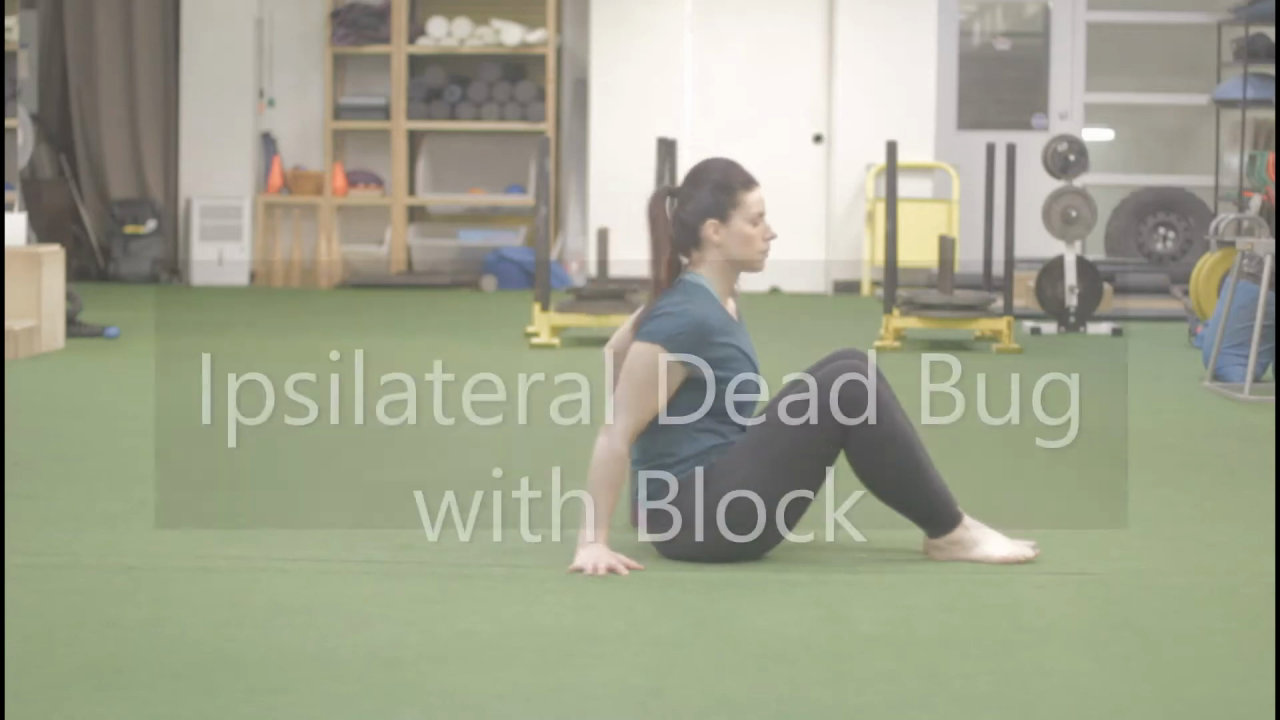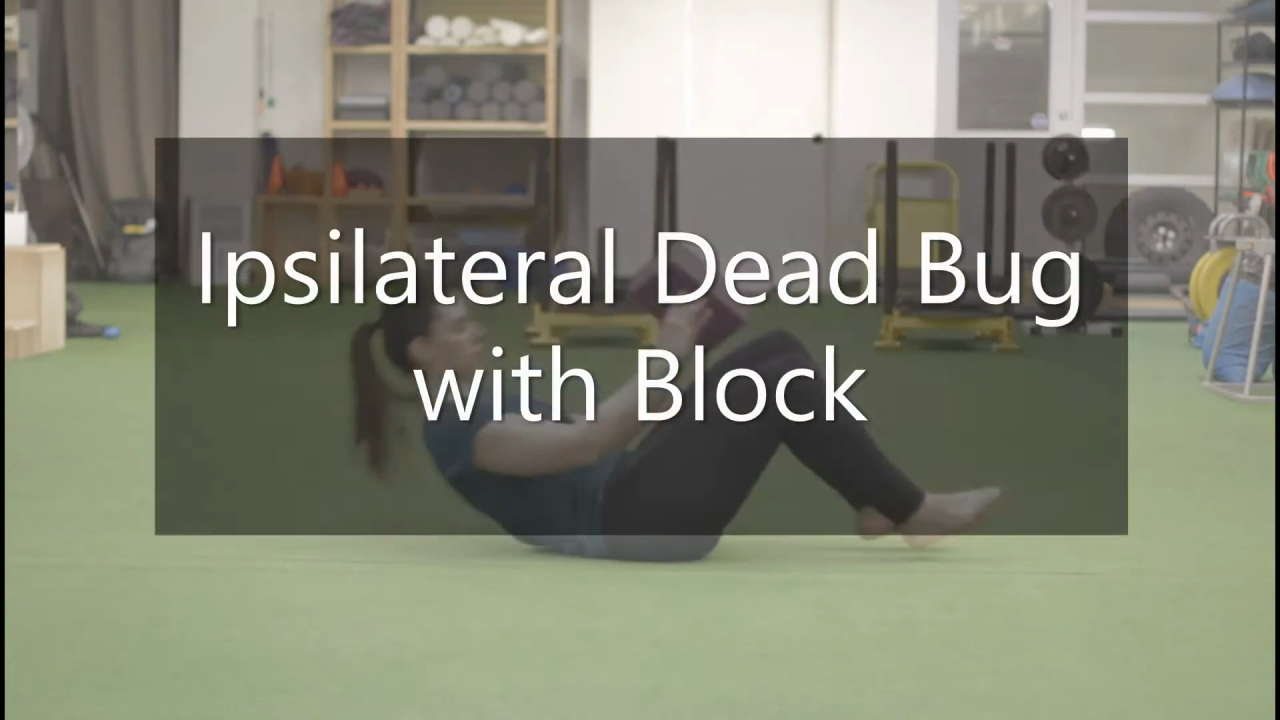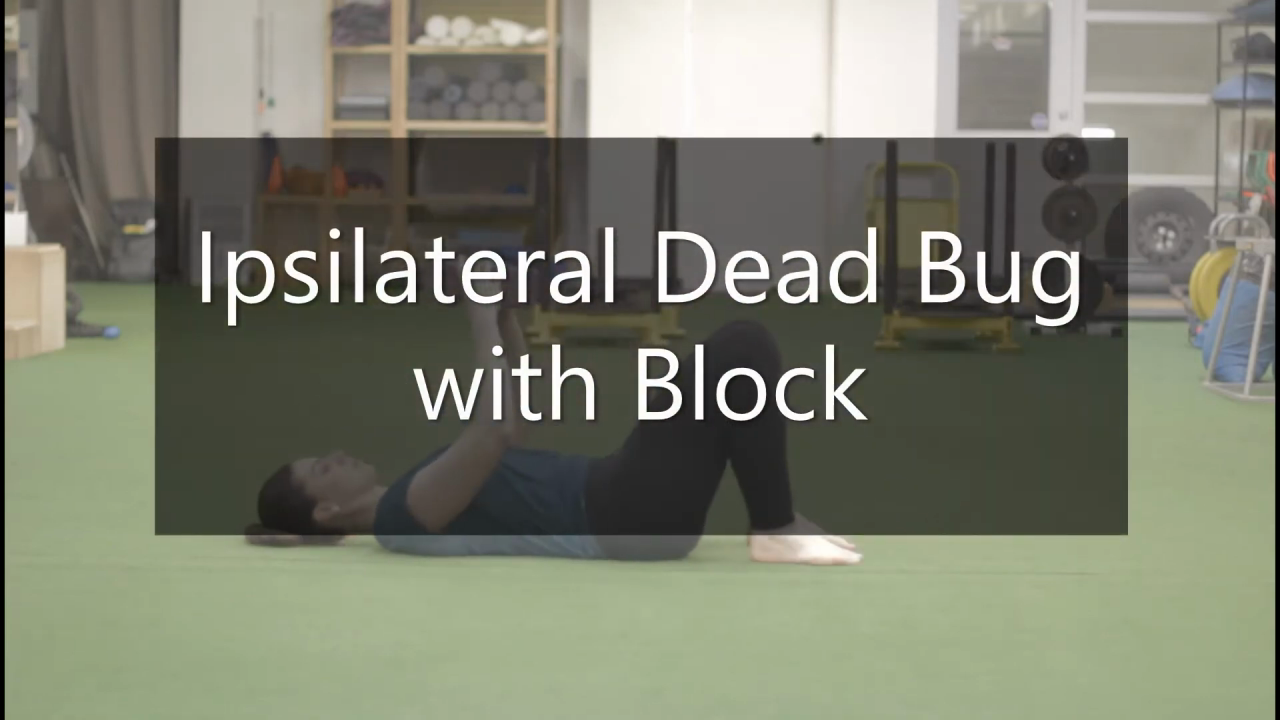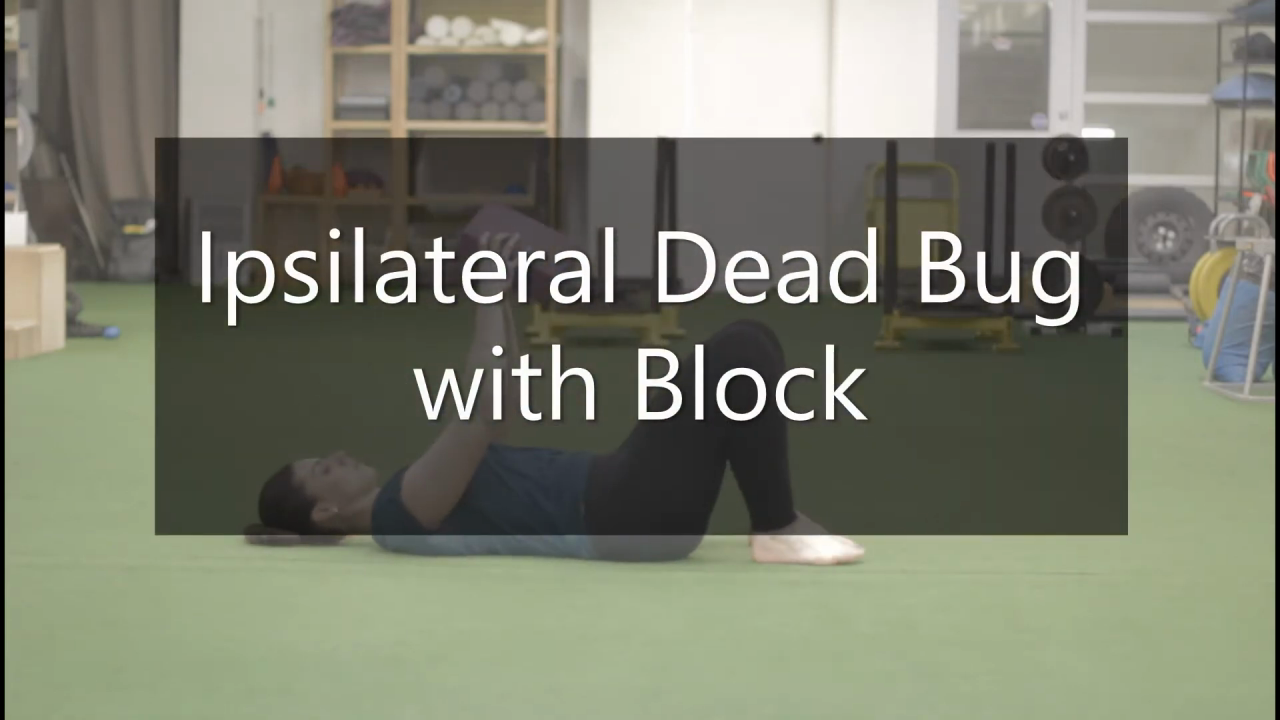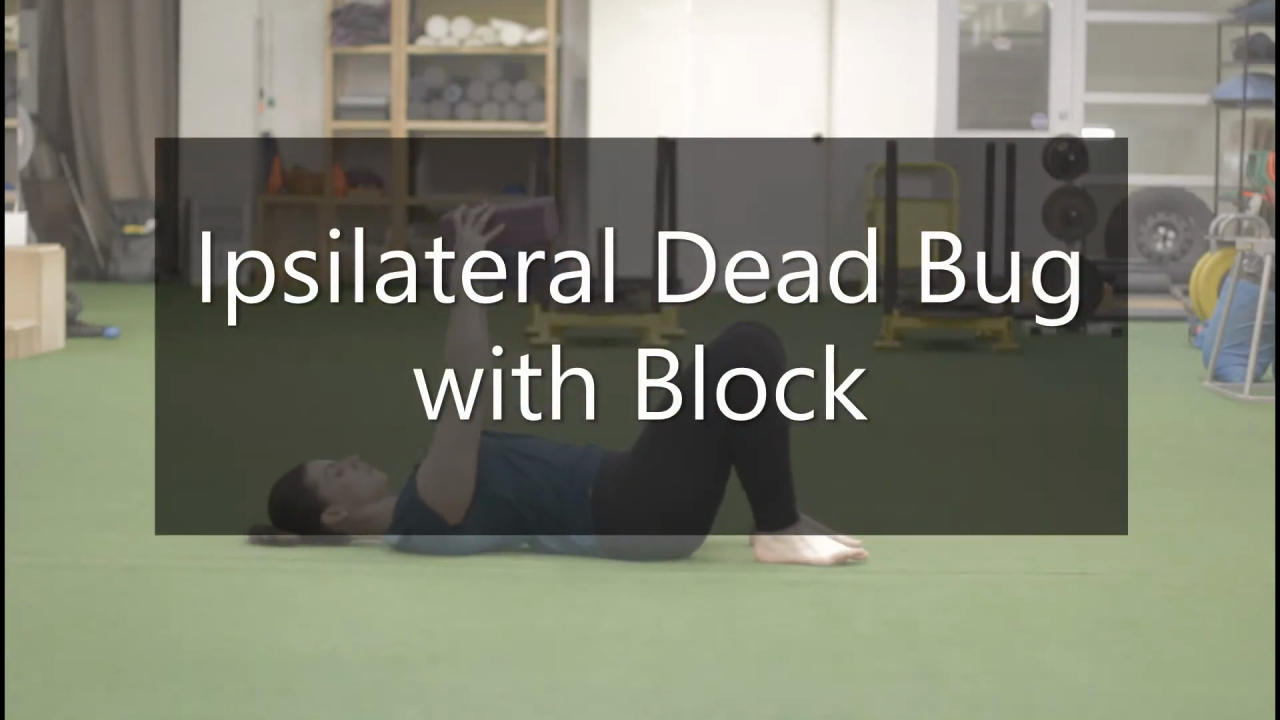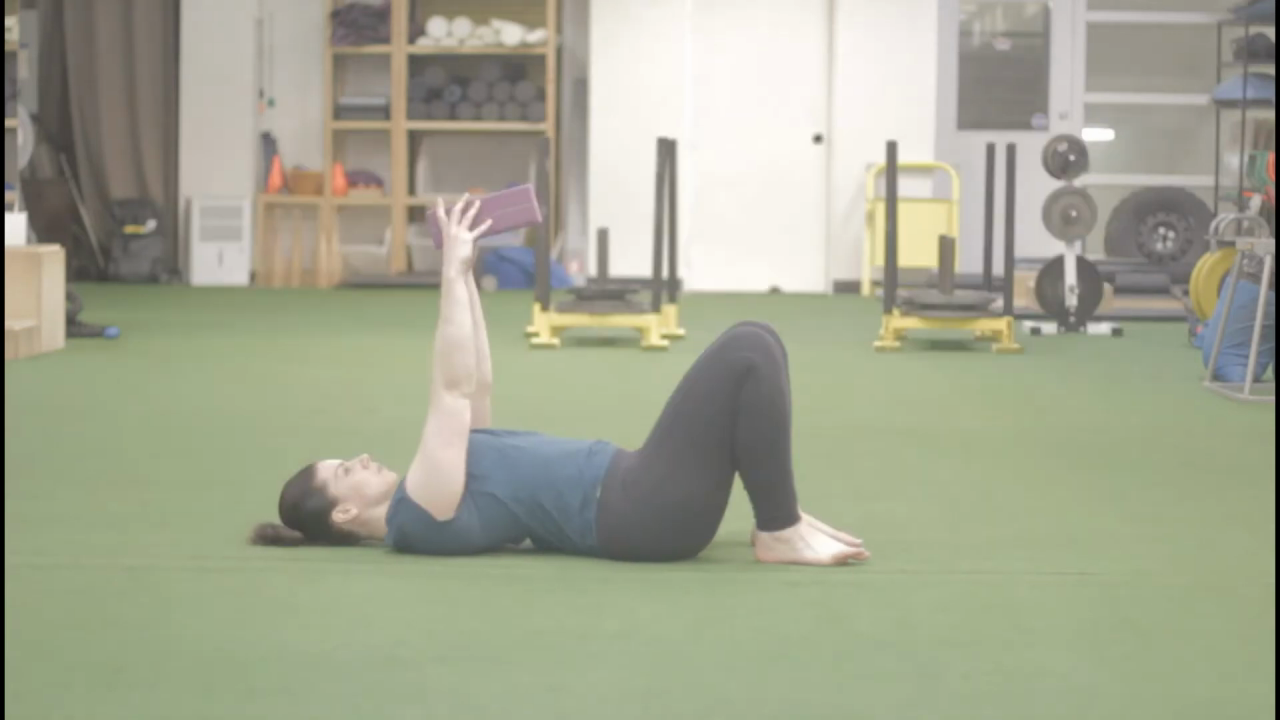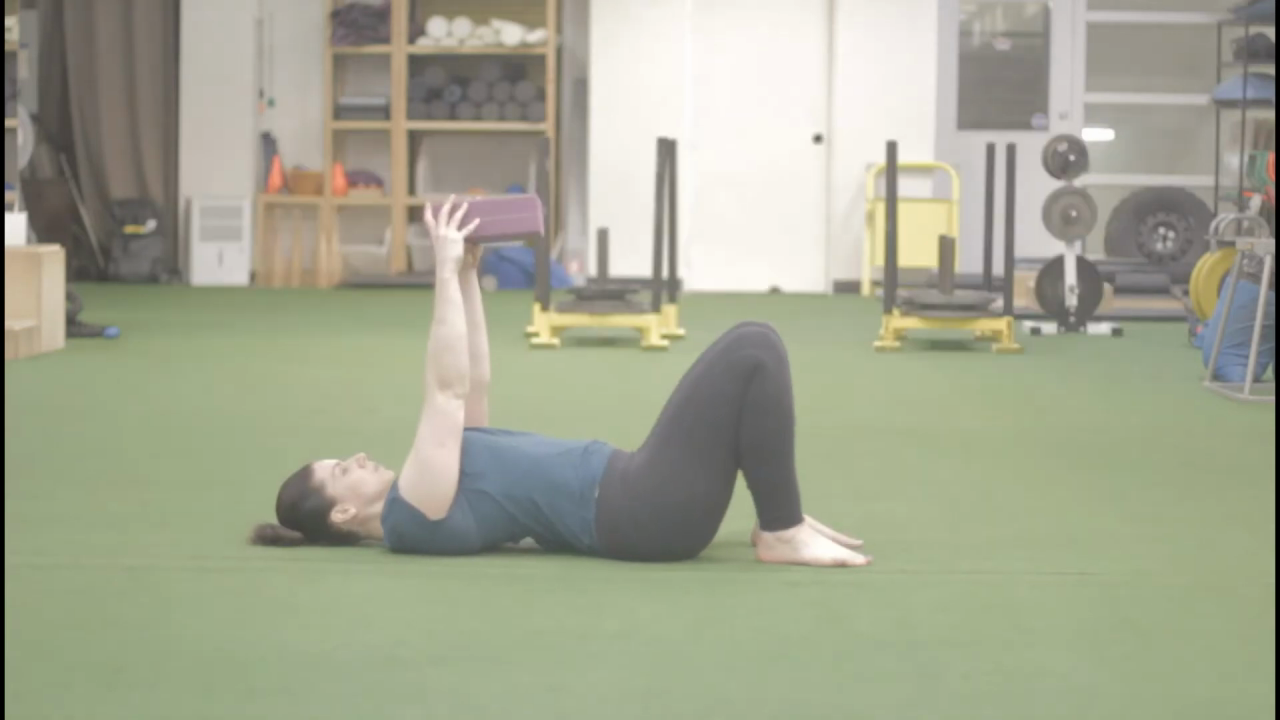
dt=0.7s
person 1, frame 1
left shoulder: (712, 297)
right shoulder: (689, 318)
left elbow: (621, 349)
right elbow: (616, 432)
right wrist: (593, 541)
left hip: (715, 489)
right hip: (697, 514)
left knee: (849, 370)
right knee: (848, 386)
left ankle: (946, 521)
right ankle: (948, 534)
person 1, frame 2
left shoulder: (472, 400)
right shoulder: (457, 423)
left elbow: (589, 432)
right elbow: (587, 444)
left wrist: (663, 355)
right wrist: (666, 353)
left hip: (619, 498)
right hip: (626, 526)
left knee: (774, 350)
right knee: (779, 378)
left ankle: (882, 506)
right ankle: (914, 510)
person 1, frame 3
left shoulder: (422, 497)
right shoulder: (407, 518)
left elbow: (513, 412)
right elbow: (495, 428)
left wrist: (505, 312)
right wrist: (479, 317)
left hip: (619, 501)
right hip: (631, 520)
left knee: (742, 342)
right knee: (744, 353)
left ankle: (777, 519)
right ankle: (775, 531)
person 1, frame 4
left shoulder: (418, 495)
right shoulder: (403, 516)
left elbow: (502, 396)
right elbow: (480, 411)
left wrist: (501, 291)
right wrist: (488, 296)
left hip: (618, 496)
right hip: (630, 517)
left knee: (746, 341)
right knee: (742, 355)
left ankle: (779, 515)
right ankle: (776, 530)
person 1, frame 5
left shoulder: (423, 496)
right shoulder: (420, 520)
right wrist: (467, 273)
left hip: (628, 496)
right hip: (638, 518)
left knee: (748, 343)
right knee: (746, 354)
left ankle: (780, 518)
right ankle: (779, 531)
person 1, frame 6
left shoulder: (431, 492)
right shoulder: (419, 518)
left elbow: (475, 388)
right elbow: (453, 391)
left wrist: (466, 274)
right wrist: (451, 270)
left hip: (631, 491)
right hip: (644, 515)
left knee: (751, 344)
right knee: (747, 351)
left ankle: (780, 515)
right ankle: (780, 533)
person 1, frame 7
left shoulder: (424, 500)
right shoulder: (412, 517)
left elbow: (473, 384)
right elbow: (445, 391)
left wrist: (469, 273)
right wrist: (445, 271)
left hip: (633, 492)
right hip: (644, 514)
left knee: (752, 343)
right knee: (752, 353)
left ankle: (781, 517)
right ankle: (782, 533)
